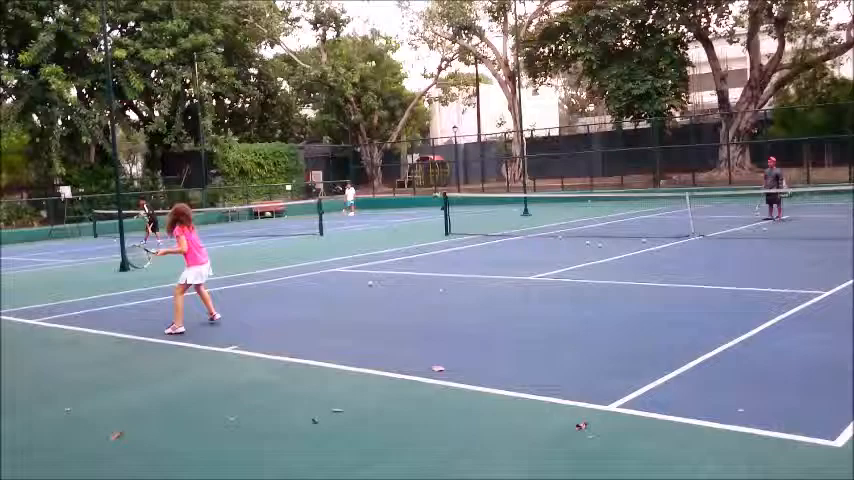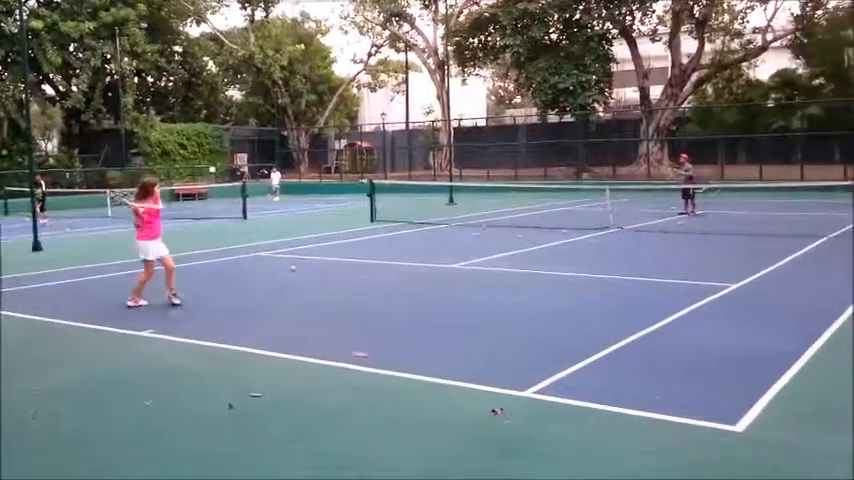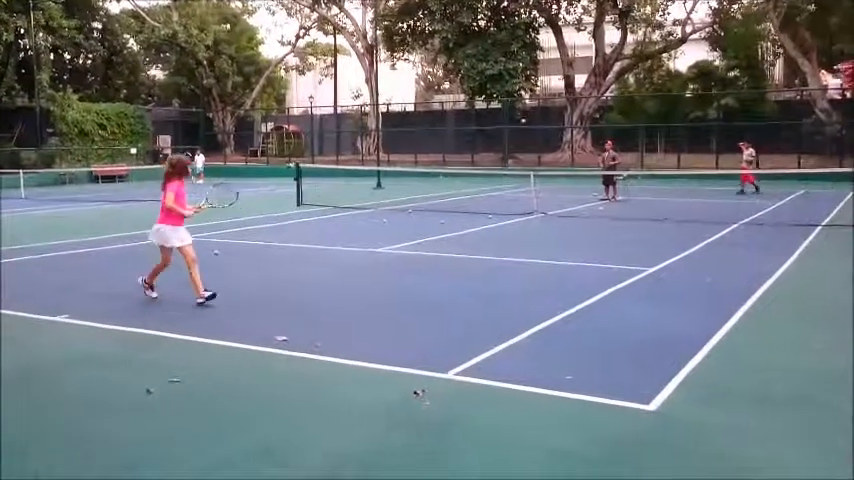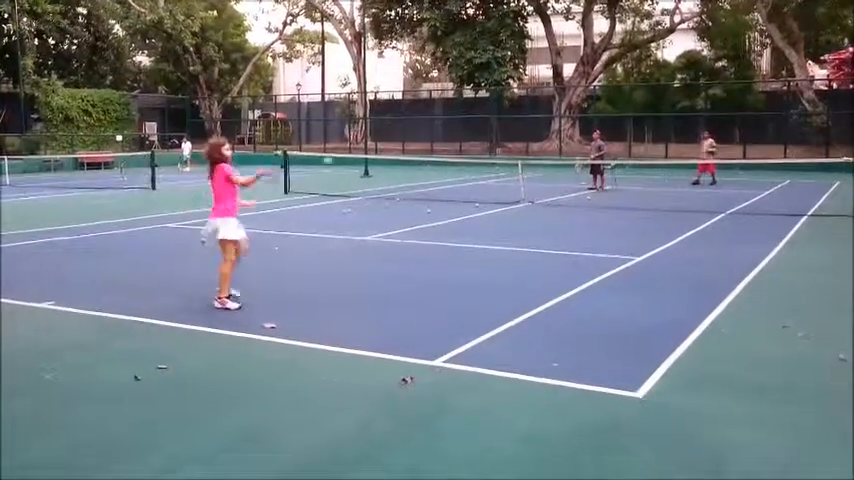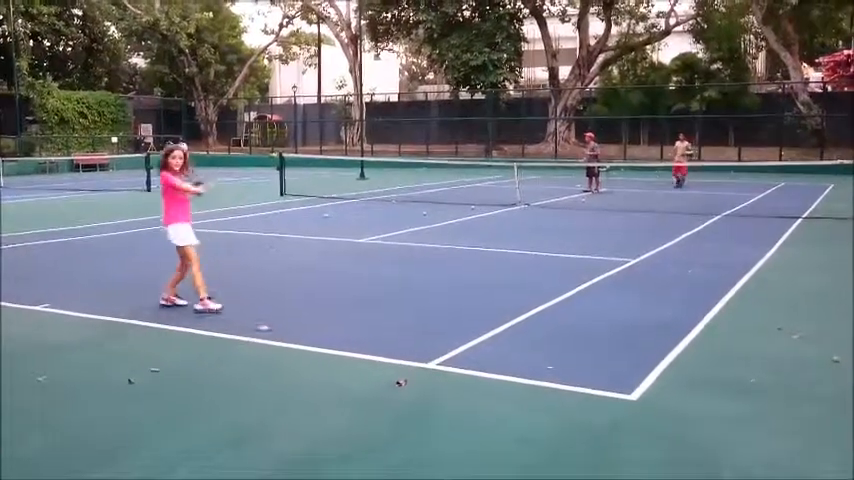
dt=1s
person 1, frame 1
left shoulder: (178, 229)
right shoulder: (189, 226)
left elbow: (183, 249)
right elbow: (188, 246)
left wrist: (166, 251)
left hip: (194, 266)
right hip: (203, 262)
left knee: (178, 294)
right knee: (200, 288)
left ankle: (178, 325)
right ankle: (213, 313)
person 1, frame 2
left shoulder: (155, 200)
right shoulder: (138, 205)
left elbow: (160, 207)
right elbow: (137, 226)
left wrist: (144, 206)
right wrist: (138, 216)
left hip: (156, 241)
right hip: (145, 242)
left knee: (170, 266)
right knee: (149, 272)
left ankle: (171, 293)
right ankle: (134, 299)
person 1, frame 3
left shoulder: (179, 183)
right shoulder: (173, 184)
right elbow: (168, 203)
left wrist: (191, 208)
right wrist: (185, 212)
left hip: (179, 227)
right hip: (167, 227)
left knee: (191, 259)
right knee: (166, 261)
left ankle: (201, 293)
right ankle: (147, 282)
person 1, frame 4
left shoulder: (224, 169)
right shoulder: (222, 167)
right elbow: (242, 182)
left wrist: (243, 203)
right wrist: (258, 175)
left hip: (229, 217)
right hip: (223, 219)
left knee: (241, 249)
right knee: (230, 258)
left ankle: (223, 288)
right ankle: (221, 298)
person 1, frame 5
left shoulder: (178, 177)
right shoulder: (166, 175)
right elbow: (186, 188)
right wrist: (199, 189)
left hip: (183, 224)
right hip: (176, 225)
left knee: (185, 263)
right knee: (193, 261)
left ankle: (168, 296)
right ankle: (203, 299)
